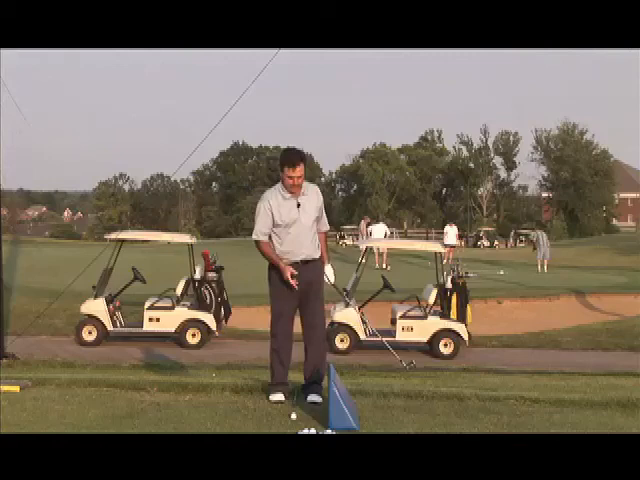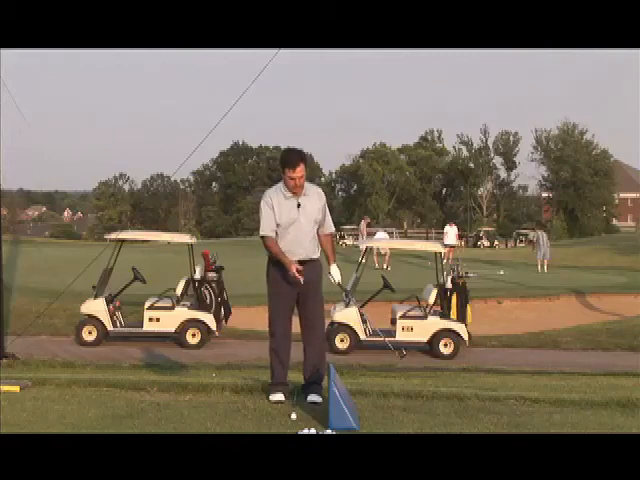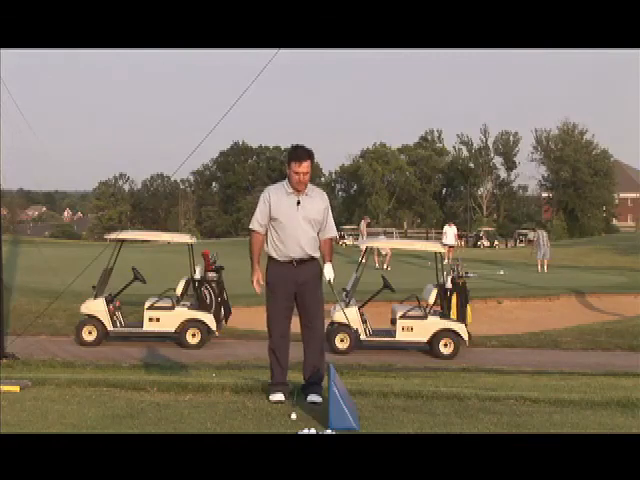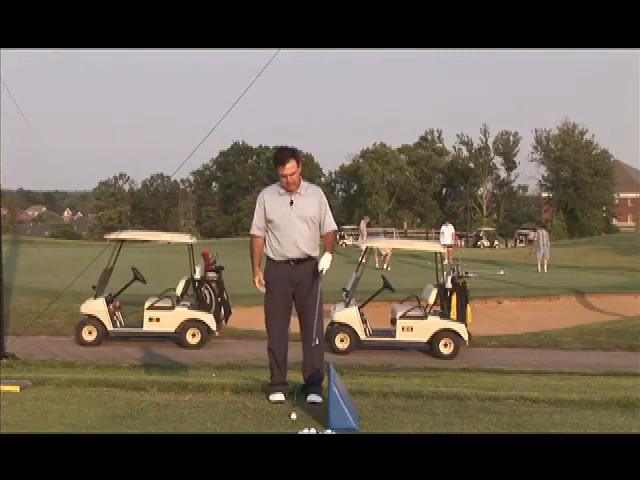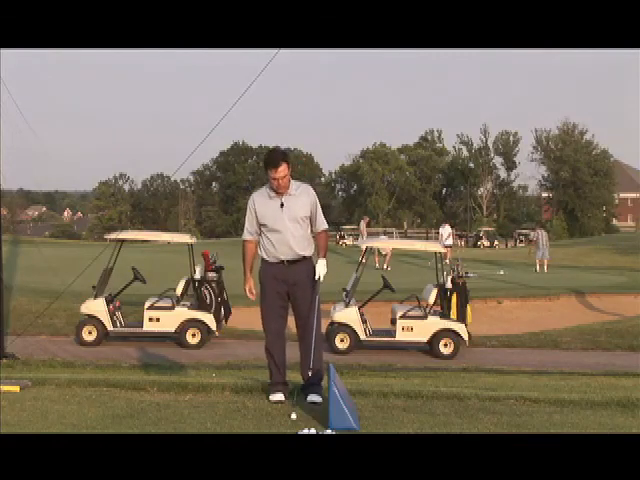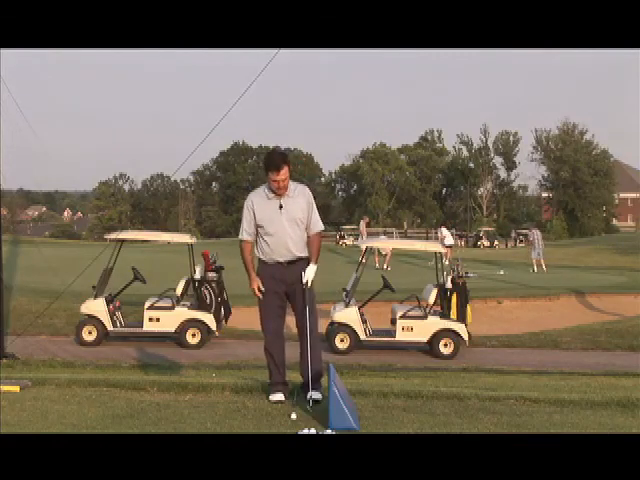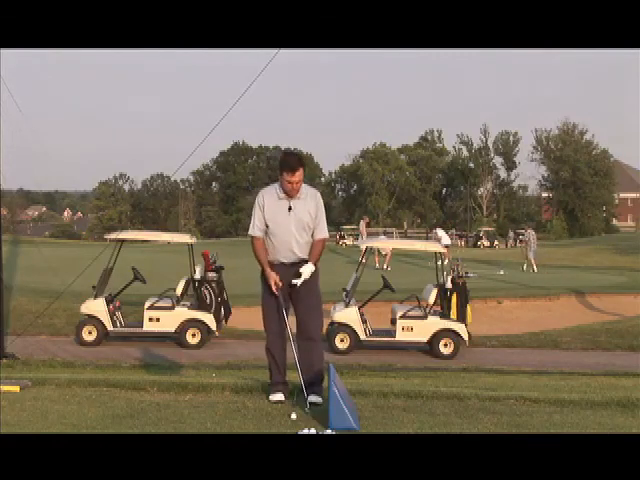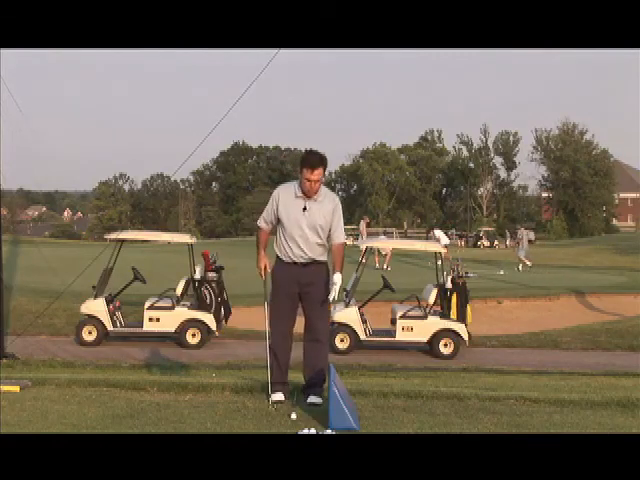
dt=0.4s
person 1, frame 1
left shoulder: (315, 193)
right shoulder: (269, 199)
right elbow: (261, 238)
left wrist: (326, 262)
right wrist: (281, 265)
left hip: (312, 268)
right hip: (283, 271)
left knee: (315, 327)
right knee: (281, 329)
left ankle: (313, 385)
right ankle: (278, 385)
person 1, frame 2
left shoulder: (317, 194)
right shoulder: (271, 197)
left elbow: (325, 231)
right elbow: (268, 236)
left wrist: (332, 263)
right wrist: (287, 263)
left hip: (311, 268)
right hip: (281, 270)
left knee: (315, 327)
right knee: (279, 329)
left ankle: (313, 385)
right ankle: (278, 384)
person 1, frame 3
left shoulder: (320, 197)
right shoulder: (271, 194)
left elbow: (326, 235)
right elbow: (257, 231)
left wrist: (328, 263)
right wrist: (255, 267)
left hip: (310, 269)
right hip: (279, 268)
left knee: (314, 327)
right knee: (278, 329)
left ankle: (313, 385)
right ankle: (278, 385)
person 1, frame 4
left shoulder: (316, 194)
right shoulder: (266, 196)
left elbow: (329, 230)
right elbow: (258, 235)
left wrist: (328, 253)
right wrist: (256, 269)
left hip: (308, 268)
right hip: (277, 269)
left knee: (313, 328)
right knee: (276, 329)
left ankle: (313, 385)
right ankle: (278, 385)
person 1, frame 5
left shoulder: (307, 193)
right shoulder: (256, 200)
left elbow: (320, 229)
right elbow: (250, 239)
left wrist: (322, 259)
right wrist: (247, 275)
left hip: (303, 268)
right hip: (271, 270)
left knee: (310, 328)
right knee: (273, 330)
left ankle: (312, 385)
right ankle: (278, 385)
person 1, frame 6
left shoulder: (304, 194)
right shoulder: (254, 200)
left elbow: (314, 231)
right elbow: (247, 240)
left wrist: (312, 264)
right wrist: (252, 275)
left hip: (300, 268)
right hip: (269, 271)
left knee: (308, 327)
right knee: (272, 331)
left ankle: (313, 384)
right ankle: (277, 385)
person 1, frame 7
left shoulder: (314, 197)
right shoulder: (265, 197)
left elbow: (320, 236)
right elbow: (257, 236)
left wrist: (311, 264)
right wrist: (268, 270)
left hip: (305, 271)
right hip: (274, 271)
left knee: (311, 330)
right knee: (274, 331)
left ankle: (313, 387)
right ankle: (278, 385)
person 1, frame 8
left shoulder: (332, 202)
right shoulder: (281, 193)
left elbow: (337, 241)
right elbow: (265, 225)
left wrist: (337, 273)
right wrist: (261, 253)
left hip: (316, 271)
right hip: (285, 269)
left knee: (318, 331)
right knee: (280, 329)
left ankle: (314, 388)
right ankle: (278, 386)
